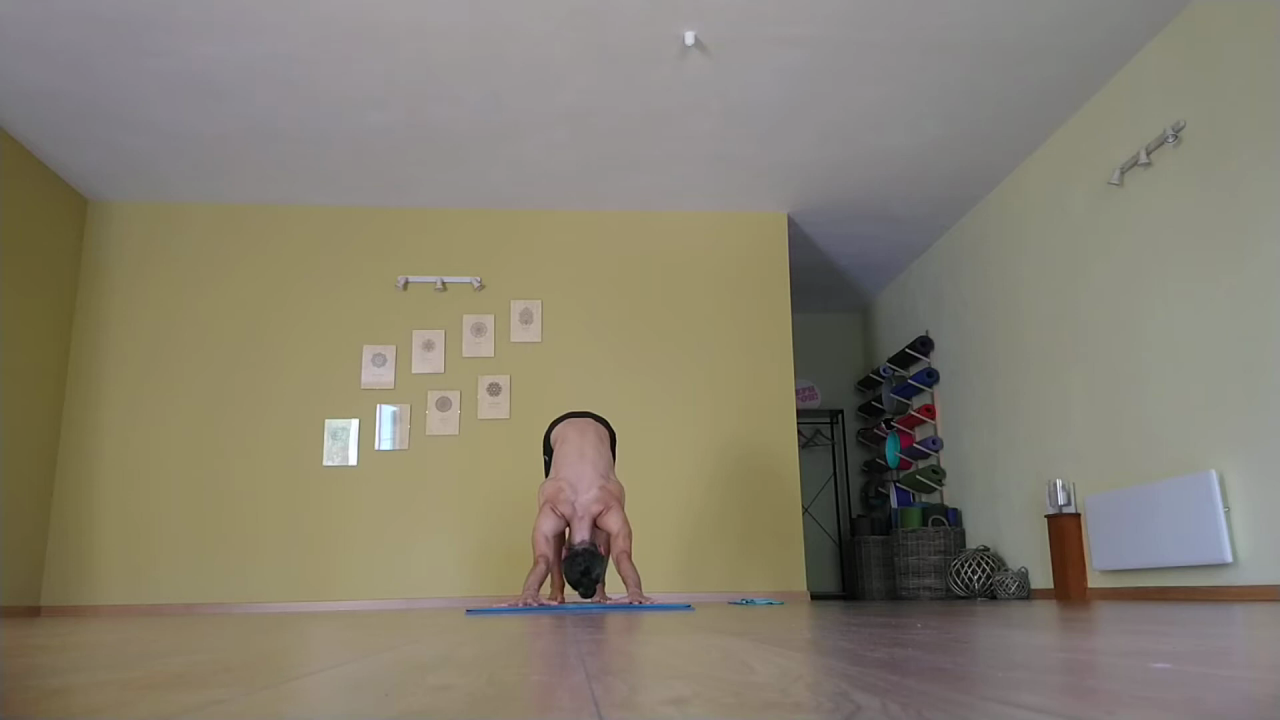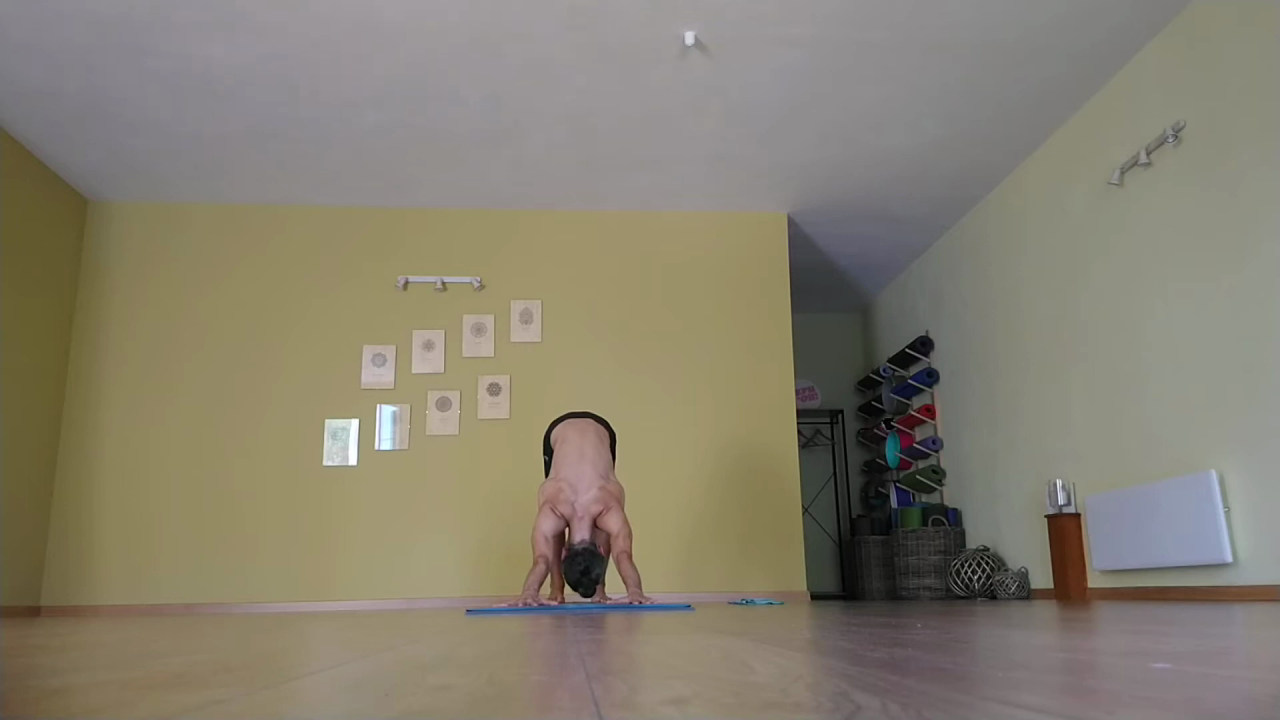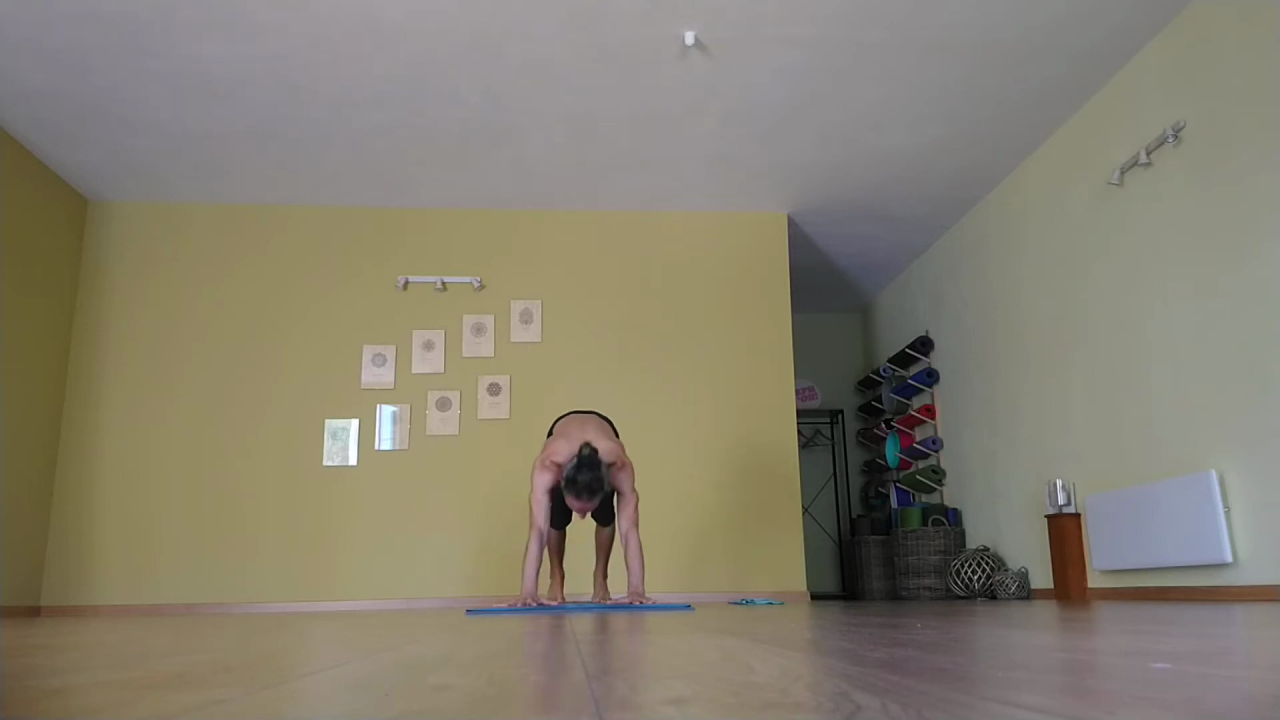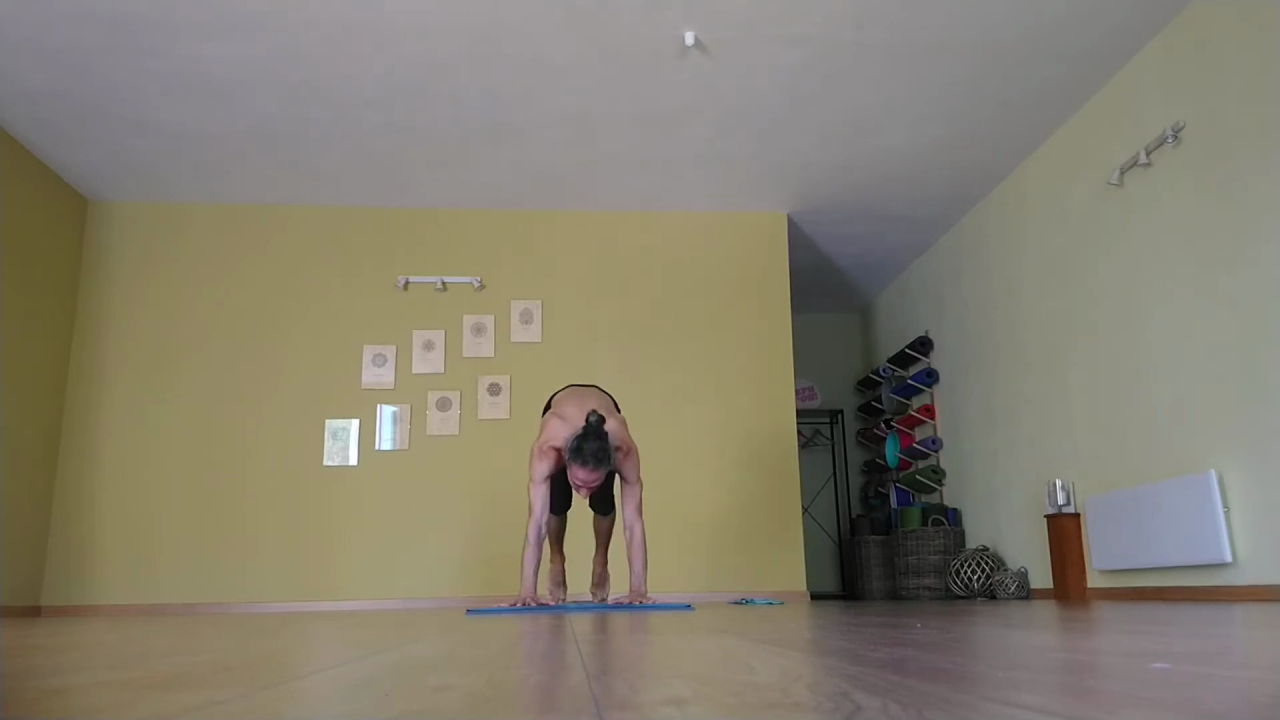
dt=0.7s
person 1, frame 1
left shoulder: (609, 508)
right shoulder: (553, 510)
left elbow: (623, 557)
right elbow: (542, 560)
left hip: (600, 429)
right hip: (559, 430)
left ankle: (599, 587)
right ankle: (556, 587)
person 1, frame 2
left shoulder: (609, 508)
right shoulder: (552, 509)
left elbow: (623, 556)
right elbow: (541, 560)
left hip: (601, 430)
right hip: (559, 430)
left ankle: (599, 587)
right ankle: (556, 587)
person 1, frame 3
left shoulder: (618, 465)
right shoulder: (548, 465)
left elbow: (630, 530)
right elbow: (537, 530)
left wrist: (636, 590)
right wrist: (527, 592)
left knee: (605, 515)
right knee: (557, 516)
left ankle: (601, 578)
right ankle: (556, 578)
person 1, frame 4
left shoulder: (623, 450)
right shoulder: (547, 449)
left elbow: (634, 522)
right elbow: (537, 521)
left knee: (603, 502)
right knee: (558, 502)
left ankle: (601, 562)
right ankle: (556, 561)
